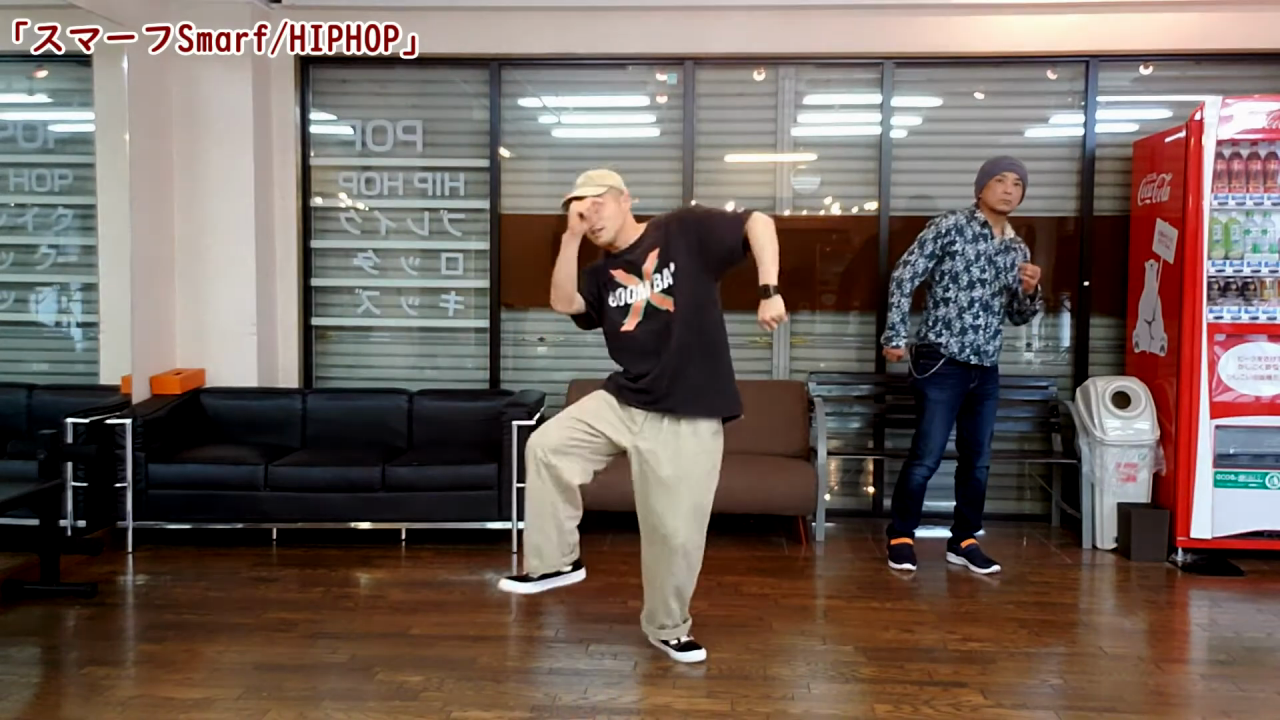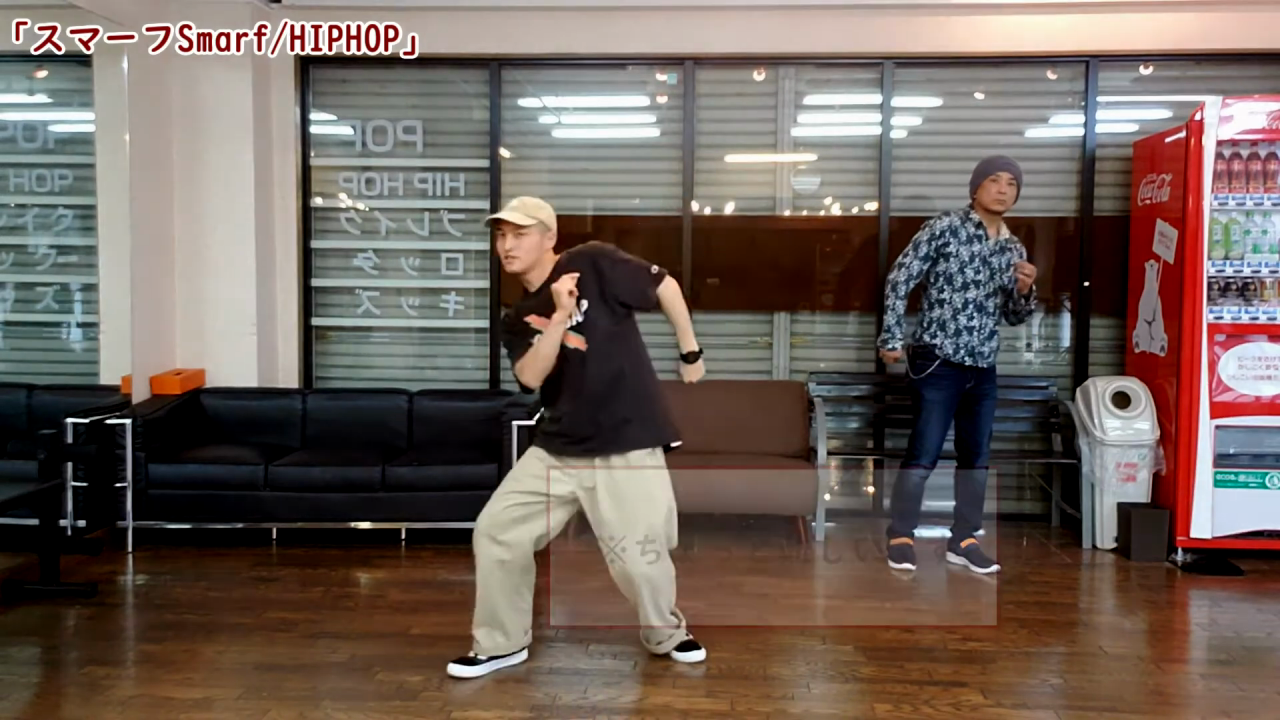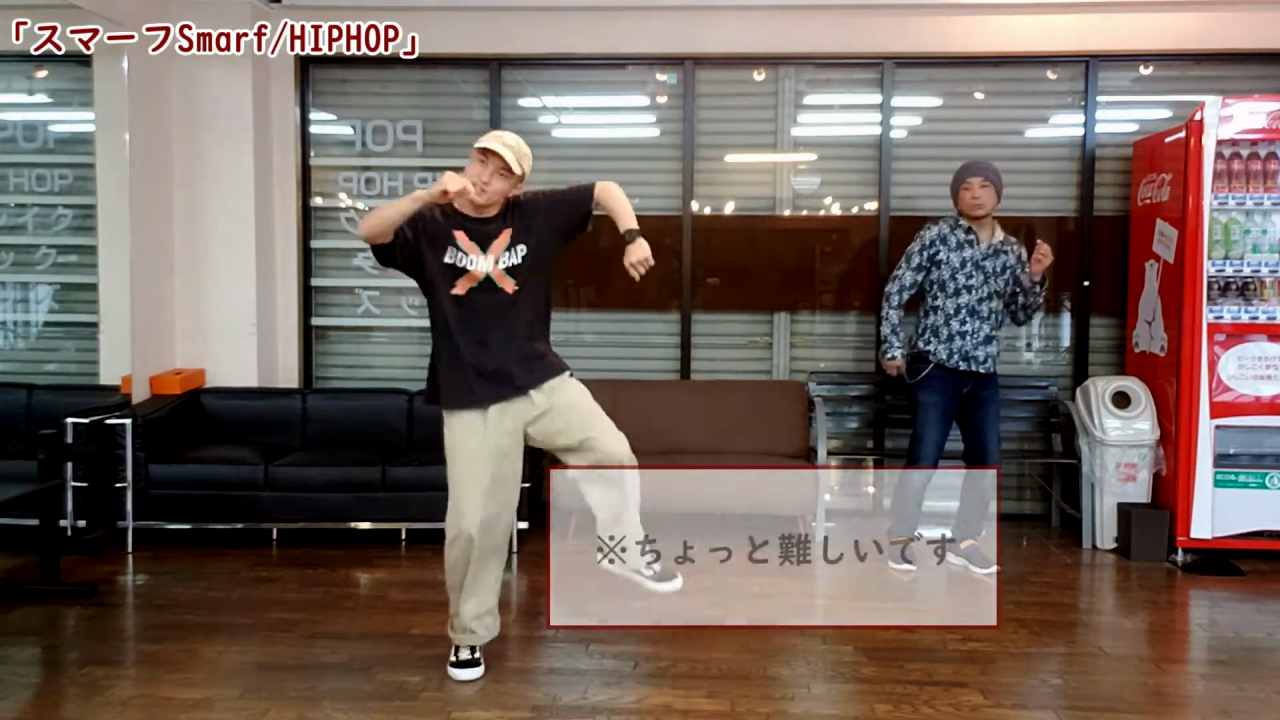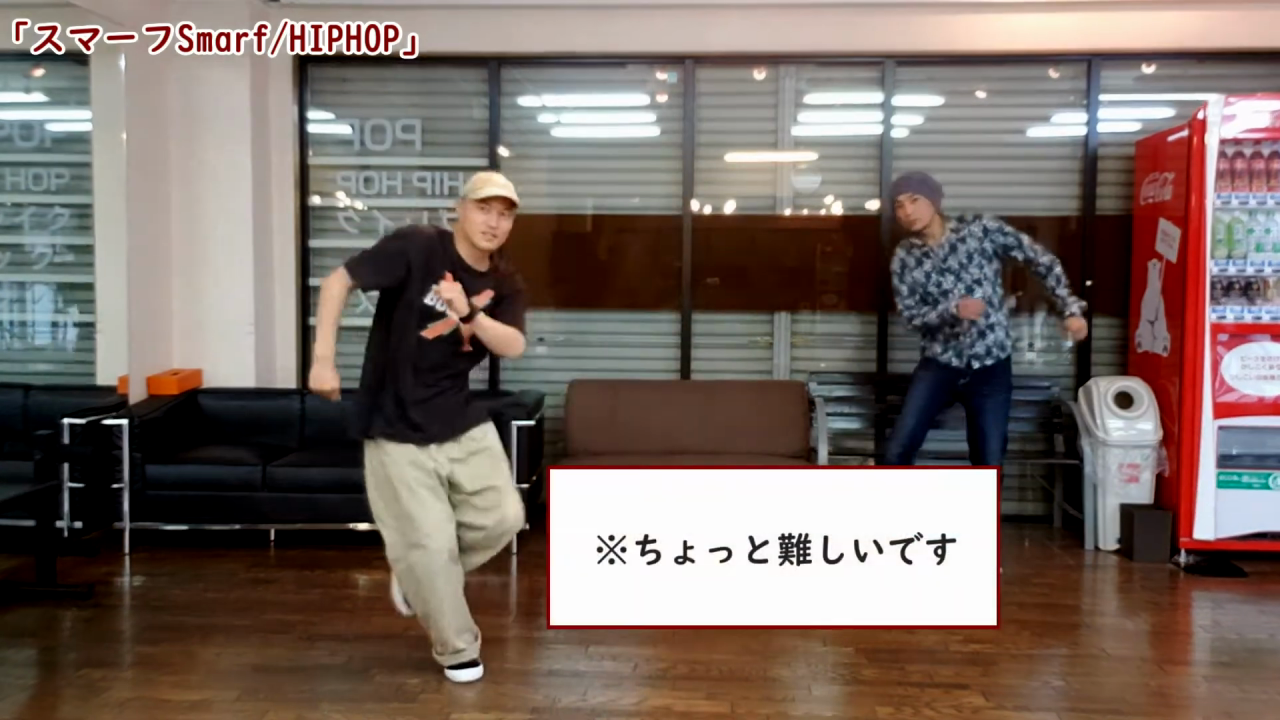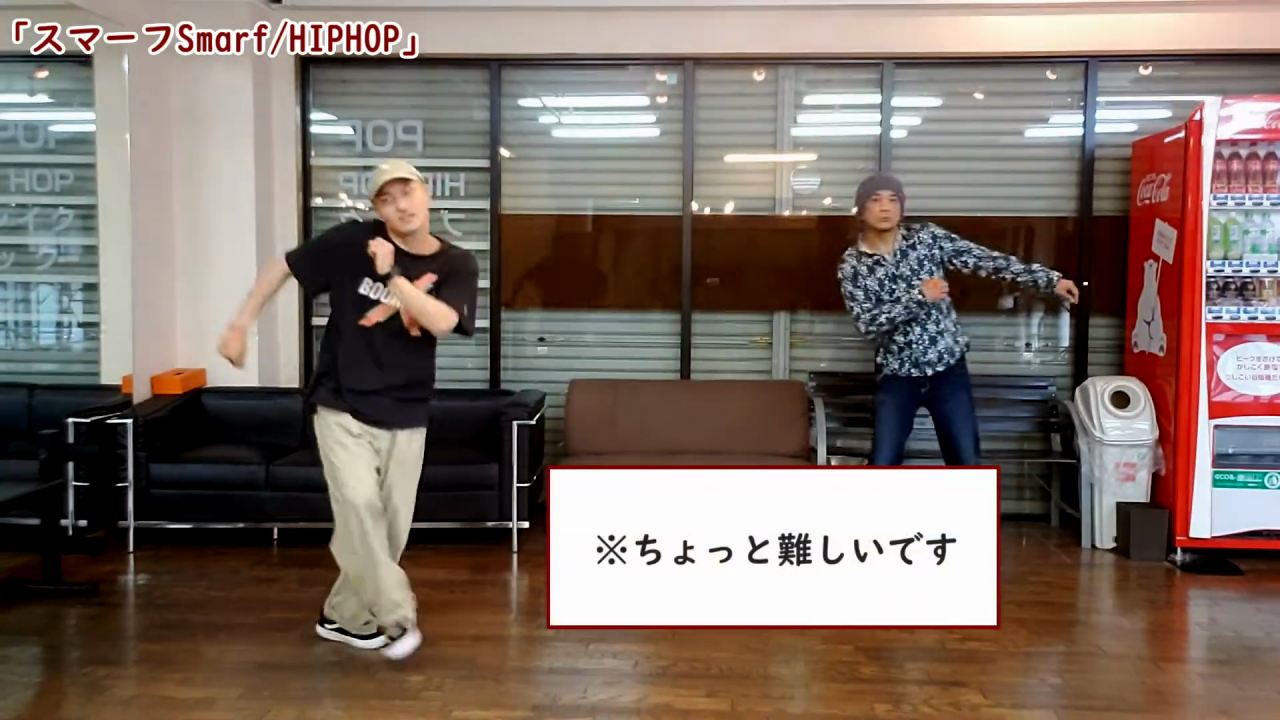
dt=0.4s
person 1, frame 1
left shoulder: (685, 228)
right shoulder: (603, 273)
left elbow: (759, 223)
right elbow: (562, 303)
left wrist: (769, 291)
right wrist: (571, 239)
left hip: (692, 409)
right hip: (623, 399)
left knee: (676, 528)
right knee: (546, 449)
left ankle: (667, 627)
right ankle: (555, 561)
person 1, frame 2
left shoulder: (594, 263)
right shoulder: (516, 318)
left elbow: (662, 285)
right elbow: (532, 377)
left wrist: (690, 351)
right wrist: (556, 309)
left hip: (624, 445)
right hip: (556, 448)
left knee: (639, 554)
right knee: (495, 532)
left ankle: (666, 632)
right ankle: (501, 644)
person 1, frame 3
left shoulder: (540, 215)
right shoulder: (430, 226)
left elbow: (604, 190)
right elbow: (371, 230)
left wrist: (632, 235)
right wrist: (433, 193)
left hip: (541, 381)
right hip: (472, 397)
left knee: (610, 456)
right knee: (473, 523)
right ankle: (471, 636)
person 1, frame 4
left shoulder: (504, 284)
right shoulder: (415, 245)
left elbow: (513, 348)
right elbow: (339, 283)
left wrist: (467, 315)
right wrist: (322, 359)
left hip: (463, 423)
right hip: (397, 427)
left knee: (502, 521)
right knee: (429, 545)
left ankle: (416, 577)
right ankle: (458, 649)
person 1, frame 5
left shoulder: (457, 265)
right shoulder: (352, 241)
left elbow: (442, 324)
right elbow: (283, 268)
left wrist: (395, 272)
right wrist: (241, 324)
left hip: (404, 414)
right hip: (342, 404)
left knee: (389, 523)
right knee: (359, 504)
left ankle: (344, 615)
right ankle: (396, 616)
person 2, frame 1
left shoulder: (1018, 250)
right shoulder: (950, 226)
left elbow: (1018, 316)
right elbow: (904, 276)
left wrist: (1030, 292)
right wrist: (896, 335)
left hip: (986, 369)
right hip: (941, 363)
left knee: (977, 460)
right knee: (926, 456)
left ankle: (963, 540)
right ankle: (900, 536)
person 2, frame 2
left shoulder: (1014, 250)
right shoulder: (944, 227)
left elbow: (1014, 316)
right elbow: (900, 279)
left wrist: (1025, 290)
right wrist: (891, 338)
left hip: (983, 369)
right hip: (938, 363)
left knee: (977, 460)
right knee: (924, 457)
left ankle: (963, 539)
right ankle: (900, 535)
person 2, frame 3
left shoulder: (1009, 250)
right shoulder: (936, 236)
left elbow: (1020, 315)
right elbow: (895, 292)
left wrist: (1036, 276)
right wrist: (892, 348)
left hip: (982, 372)
right hip: (934, 368)
left knee: (986, 458)
right knee: (925, 460)
left ankle: (965, 538)
right ankle: (900, 537)
person 2, frame 4
left shoulder: (981, 230)
right shoulder: (905, 257)
left elbow: (1041, 261)
right elbow: (909, 314)
left wrist: (1071, 307)
right wrist: (953, 311)
left hip: (990, 366)
right hip: (939, 364)
left knee: (988, 463)
right knee: (899, 445)
person 2, frame 5
left shoulder: (929, 237)
right shoulder: (852, 264)
left elbow: (988, 261)
right elbow: (867, 321)
left wrist: (1049, 279)
right wrist: (919, 296)
left hip: (948, 369)
right hip: (897, 376)
left knee: (966, 462)
right knee: (883, 465)
